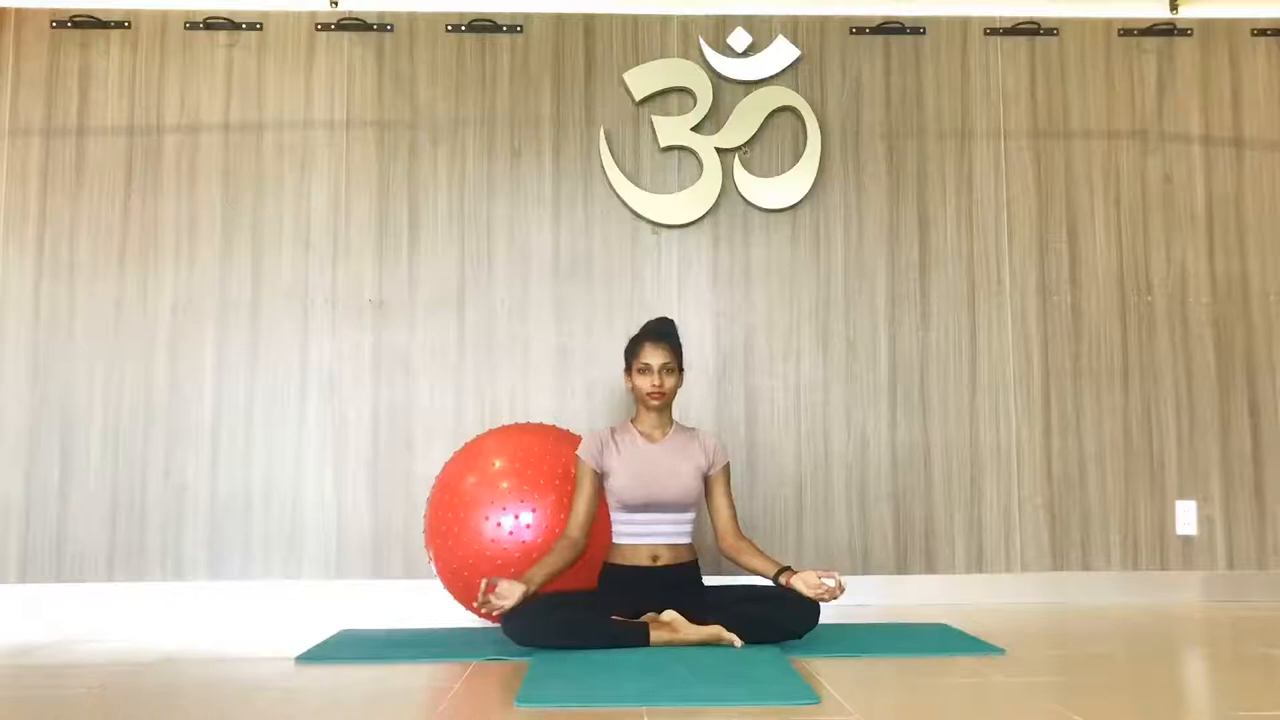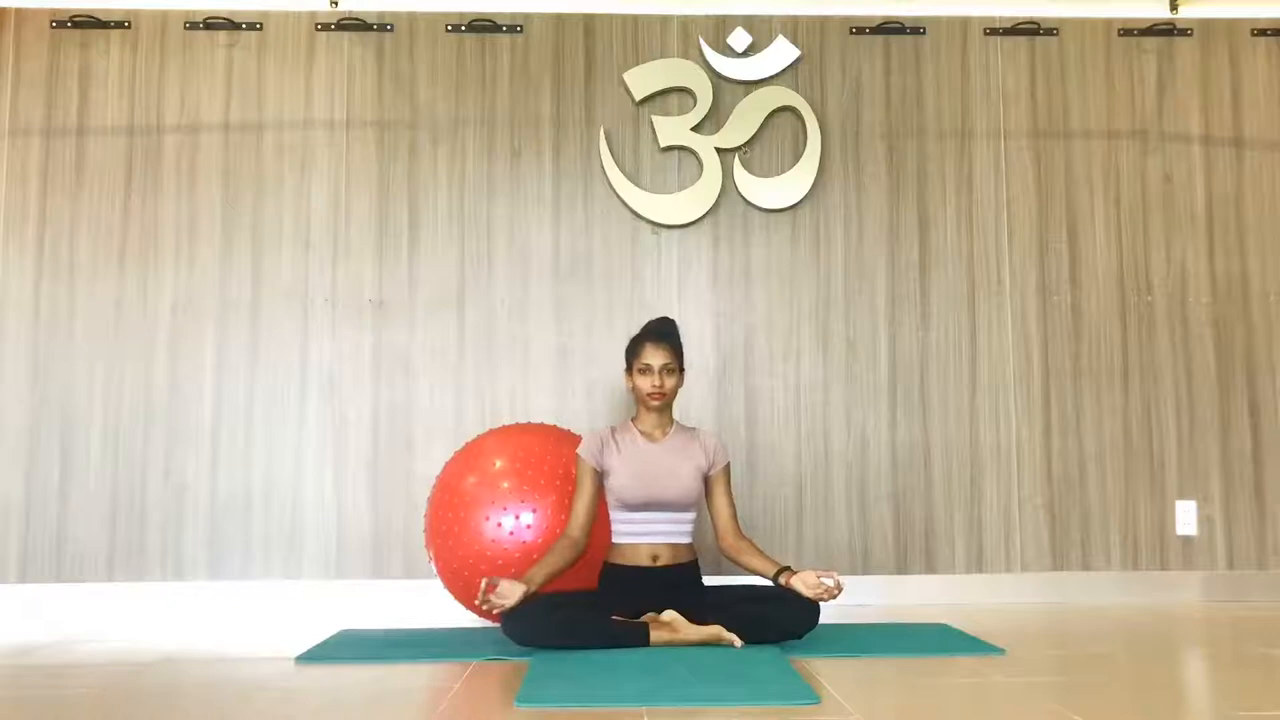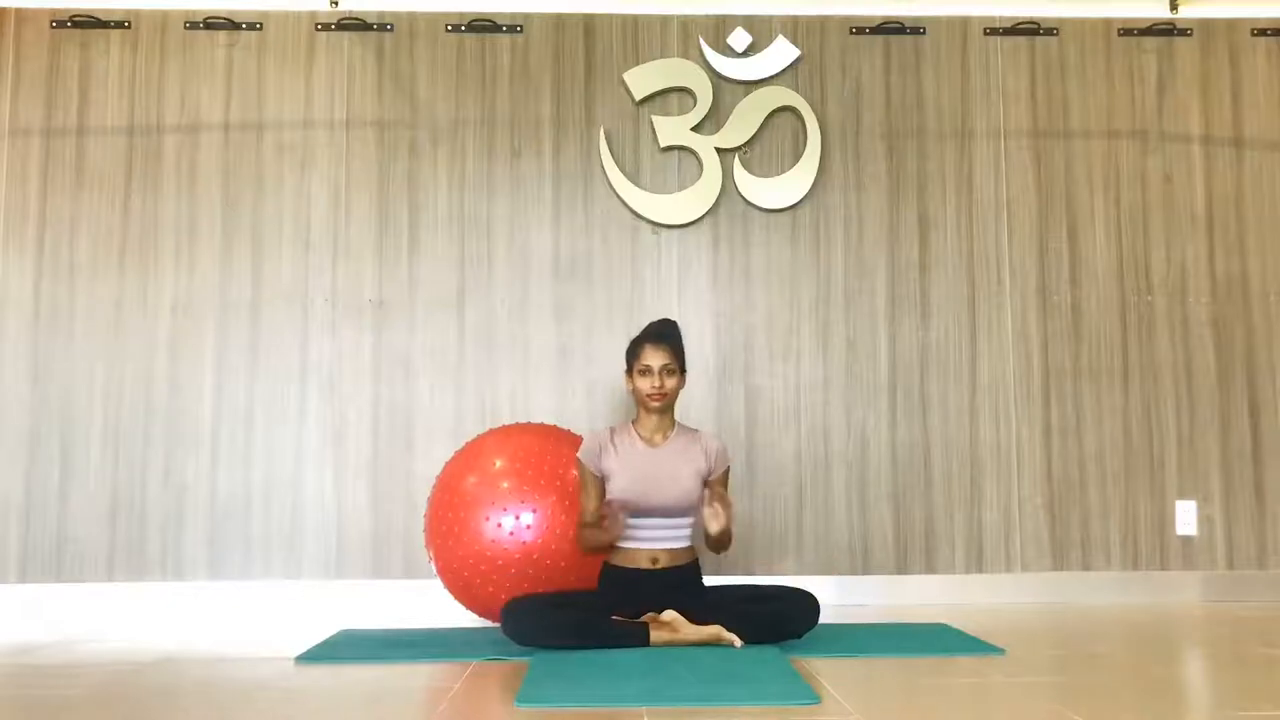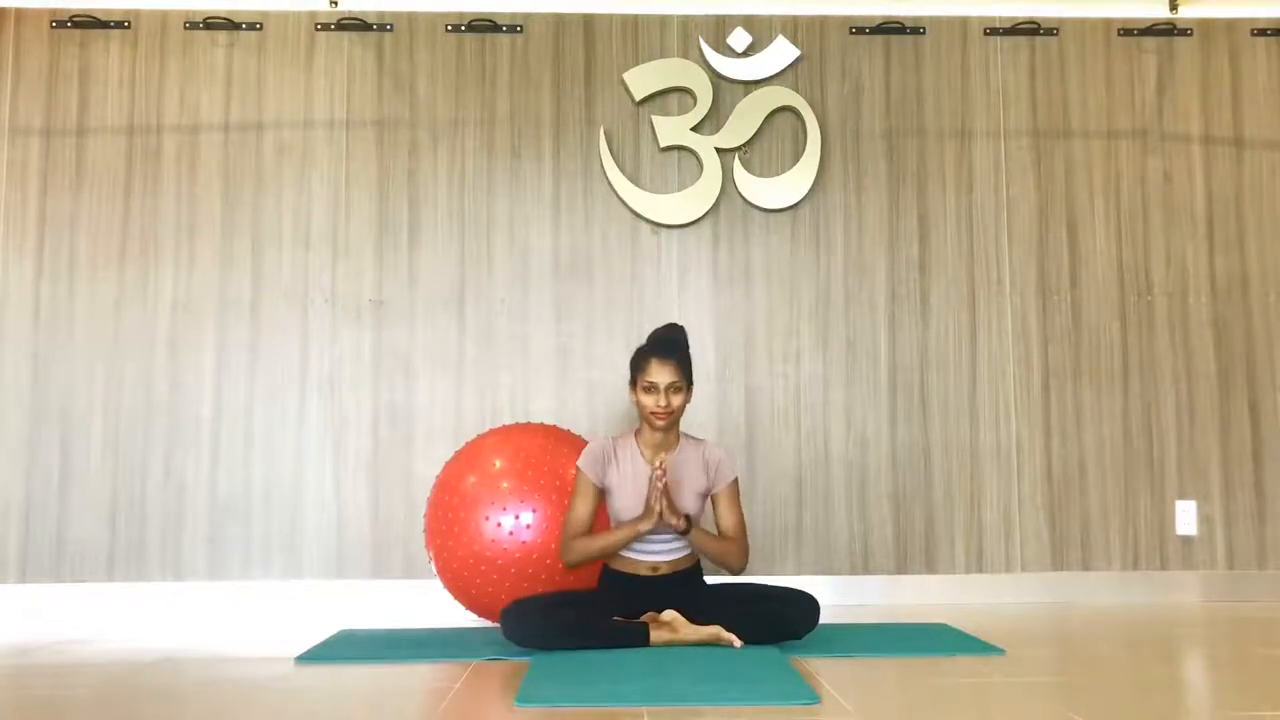
dt=0.5s
person 1, frame 1
left shoulder: (705, 446)
right shoulder: (600, 445)
left elbow: (730, 537)
right elbow: (574, 536)
left wrist: (787, 576)
right wrist: (526, 584)
left hip: (686, 588)
right hip: (618, 588)
left knee: (799, 608)
right knee: (520, 619)
right ankle: (678, 632)
person 1, frame 2
left shoulder: (706, 446)
right shoulder: (600, 444)
left elbow: (730, 538)
right elbow: (574, 536)
left wrist: (787, 576)
right wrist: (526, 584)
left hip: (686, 588)
right hip: (618, 588)
left knee: (801, 609)
right knee: (521, 619)
right ankle: (677, 633)
person 1, frame 3
left shoulder: (708, 448)
right shoulder: (600, 445)
left elbow: (718, 544)
right elbow: (587, 533)
left wrist: (717, 531)
right wrist: (608, 531)
left hip: (687, 588)
right hip: (619, 588)
left knee: (802, 608)
right knee: (518, 617)
left ankle: (637, 627)
right ankle: (681, 632)
person 1, frame 4
left shoulder: (711, 459)
right shoulder: (602, 454)
left elbow: (737, 559)
right elbow: (570, 551)
left wrist: (680, 521)
right wrist: (642, 522)
left hip: (687, 591)
right hip: (618, 591)
left knee: (802, 609)
right knee: (518, 620)
left ankle: (638, 627)
right ankle: (668, 633)
